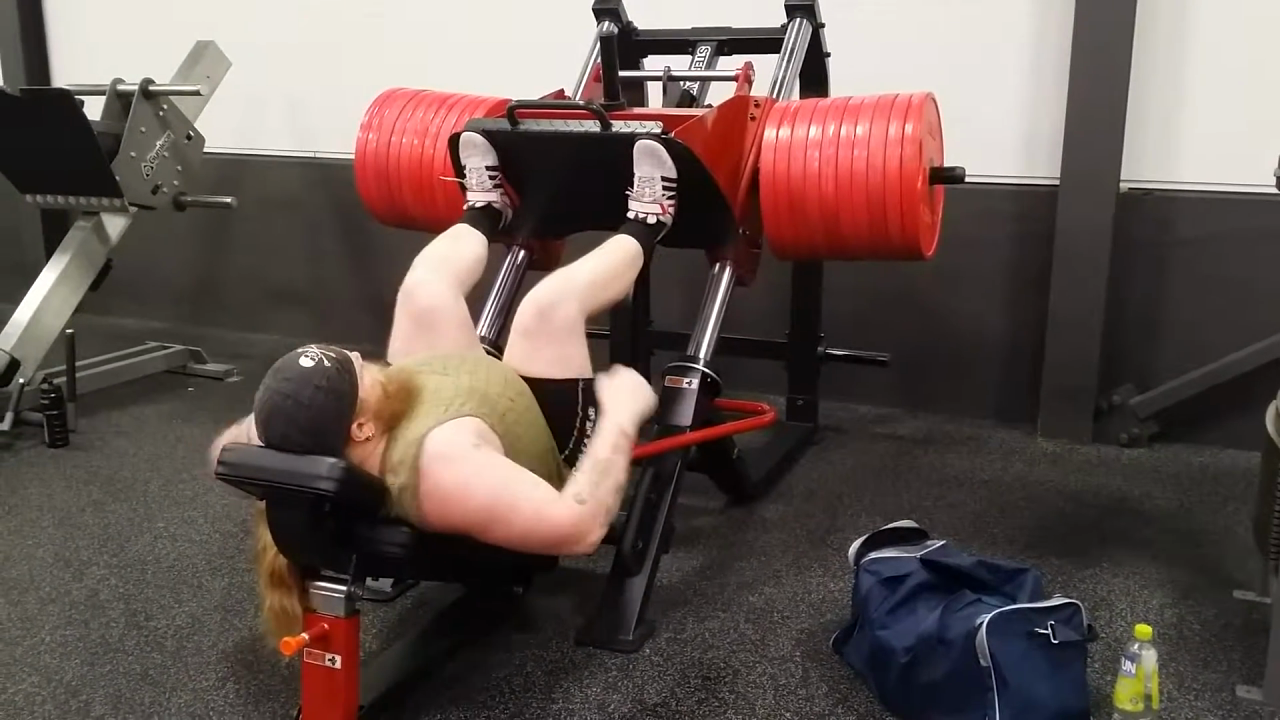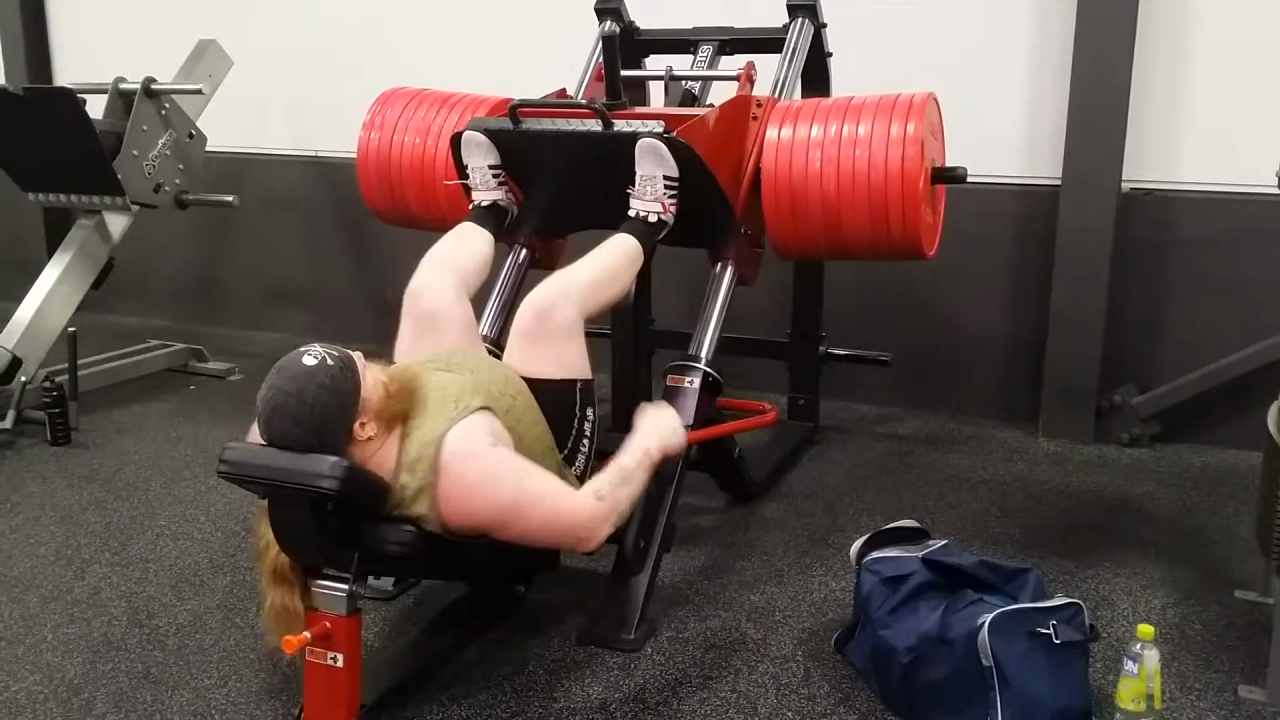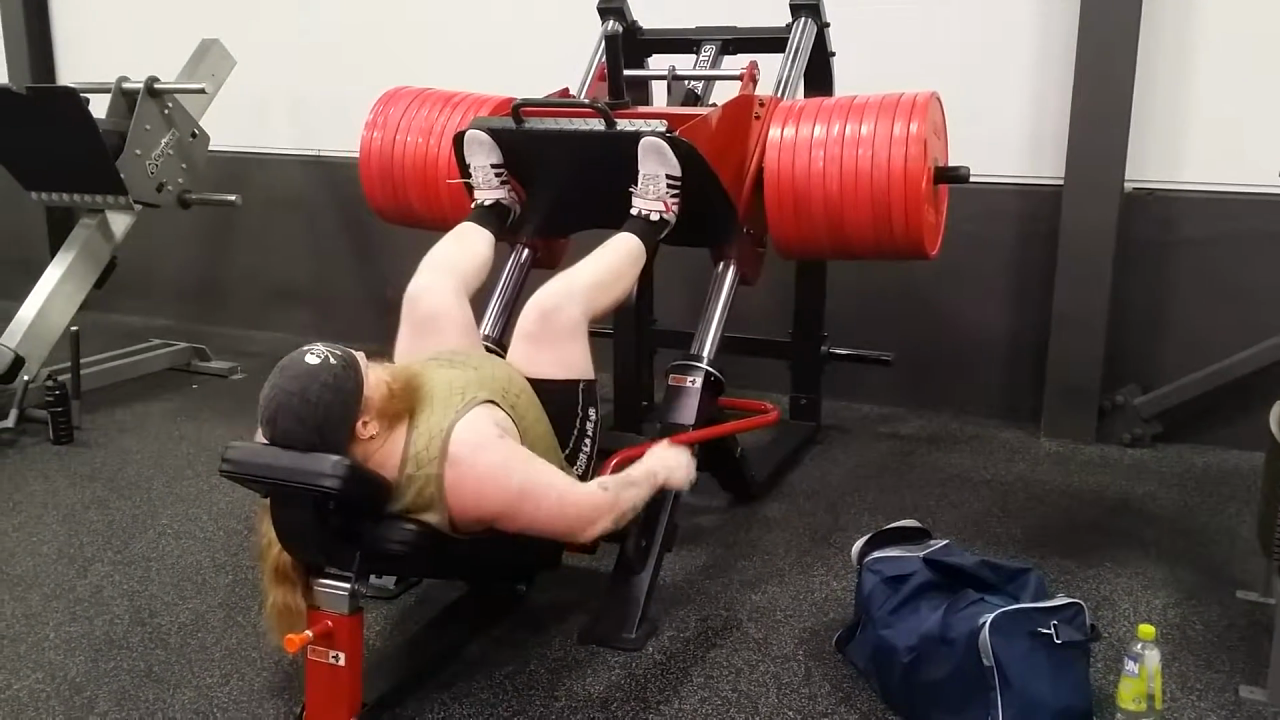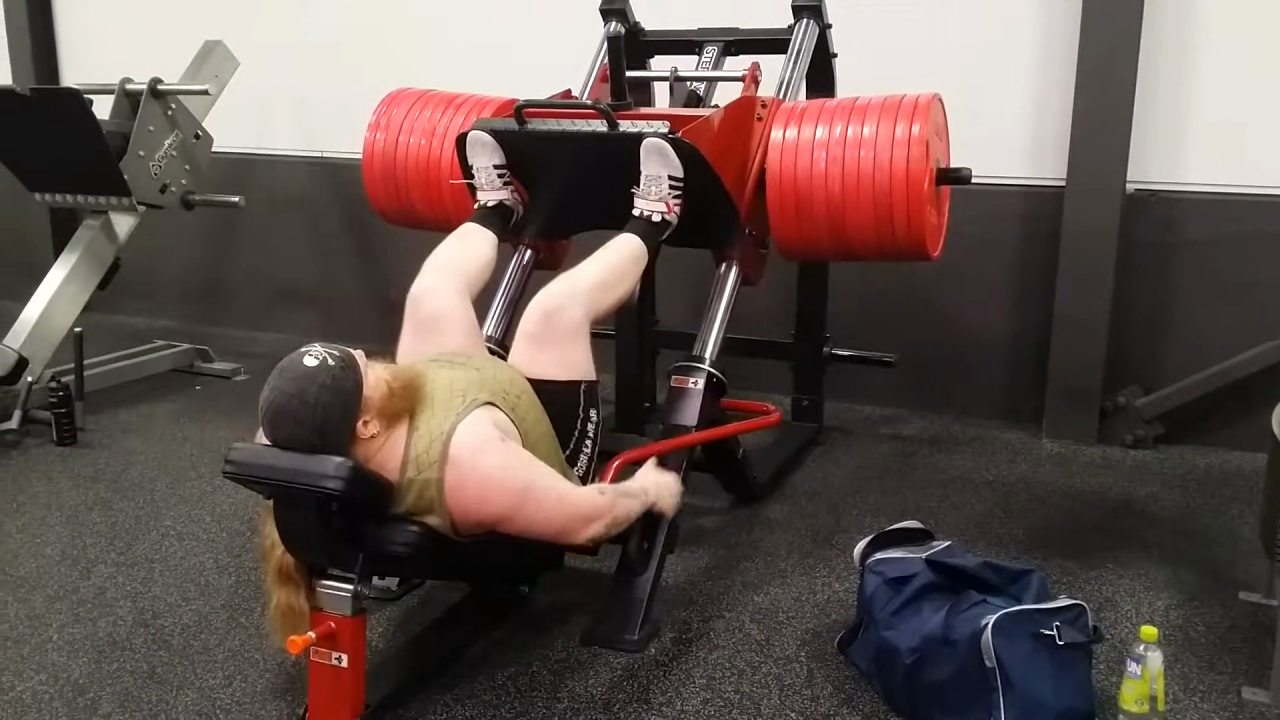
dt=0.1s
person 1, frame 1
left shoulder: (296, 460)
right shoulder: (439, 465)
left elbow: (227, 449)
right elbow: (575, 529)
right wrist: (621, 416)
right hip: (540, 464)
left knee: (427, 290)
right knee: (548, 309)
left ankle: (488, 209)
right ankle: (645, 225)
person 1, frame 2
left shoulder: (306, 458)
right shoulder: (456, 462)
right elbow: (588, 522)
right wrist: (649, 441)
right hip: (546, 472)
left knee: (431, 292)
right knee: (548, 309)
left ankle: (491, 207)
right ankle: (647, 225)
person 1, frame 3
left shoulder: (298, 448)
right shoulder: (464, 455)
right elbow: (589, 518)
right wrist: (655, 470)
right hip: (546, 467)
left knee: (431, 291)
right knee: (553, 309)
left ankle: (493, 205)
right ankle: (649, 221)
person 1, frame 4
left shoulder: (301, 453)
right shoulder: (463, 457)
right elbow: (584, 520)
right wrist: (646, 486)
right hip: (543, 470)
left knee: (433, 293)
right knee: (555, 310)
left ankle: (496, 208)
right ankle: (649, 224)
